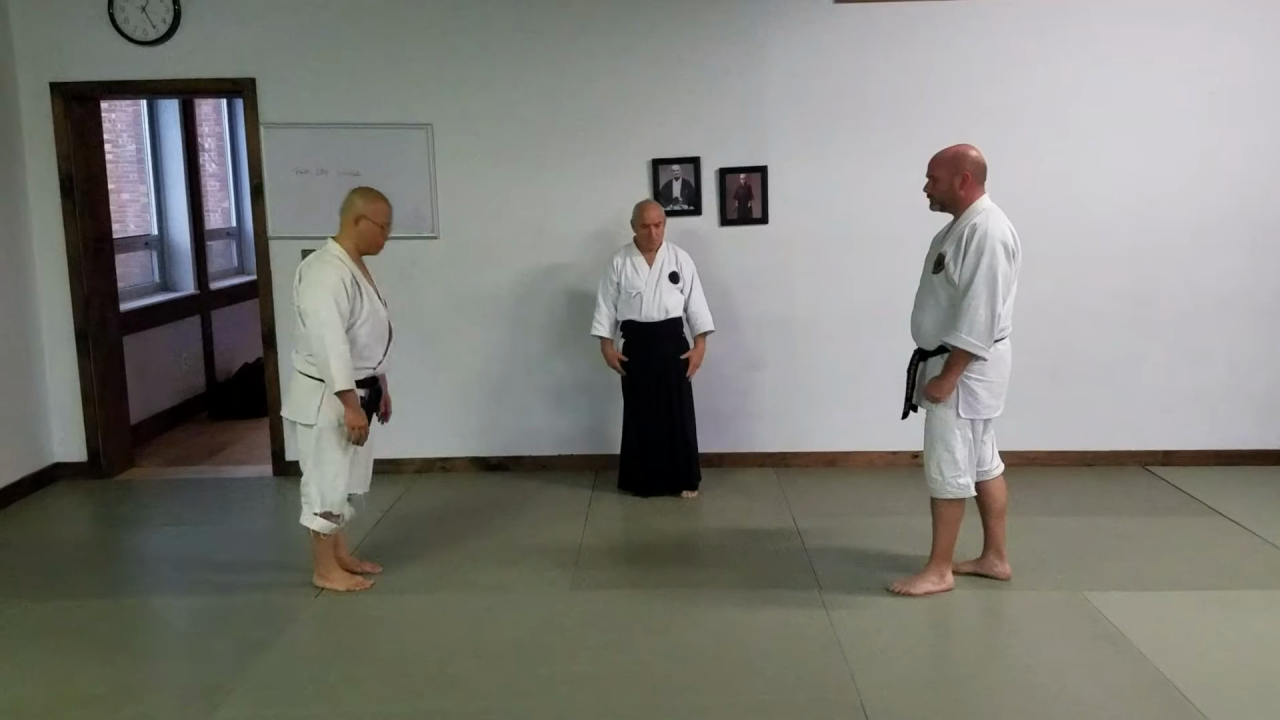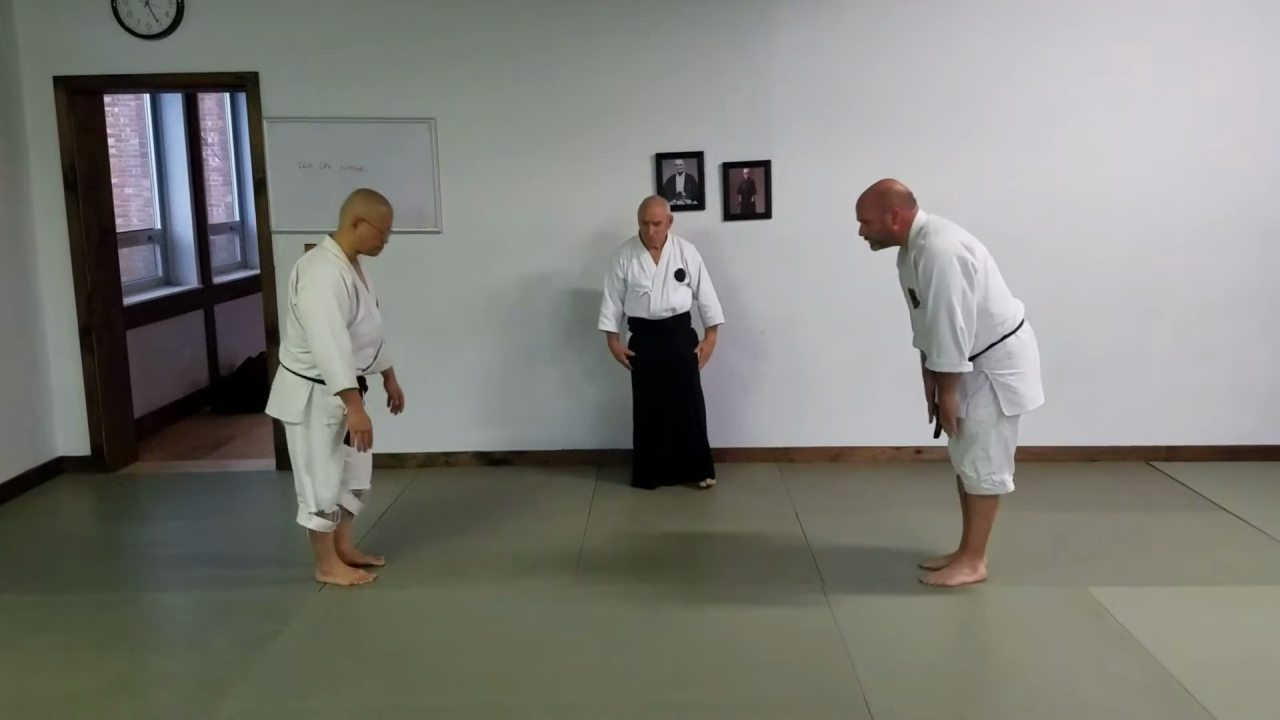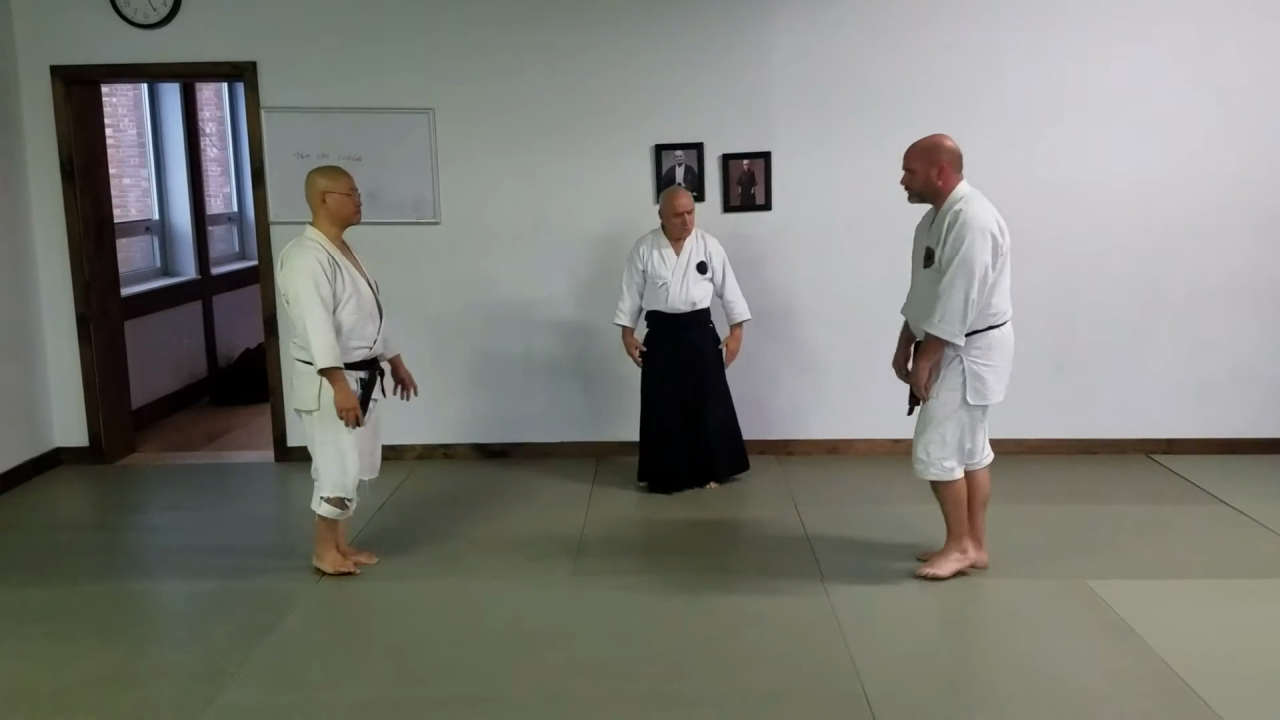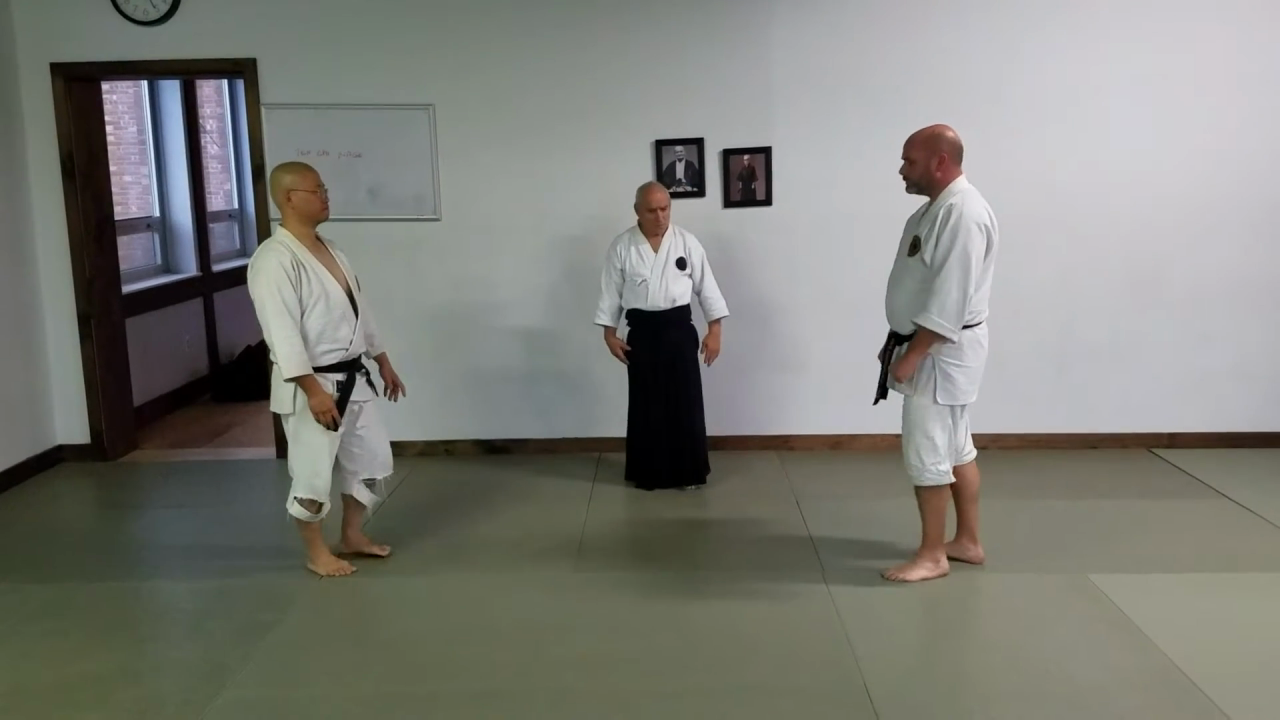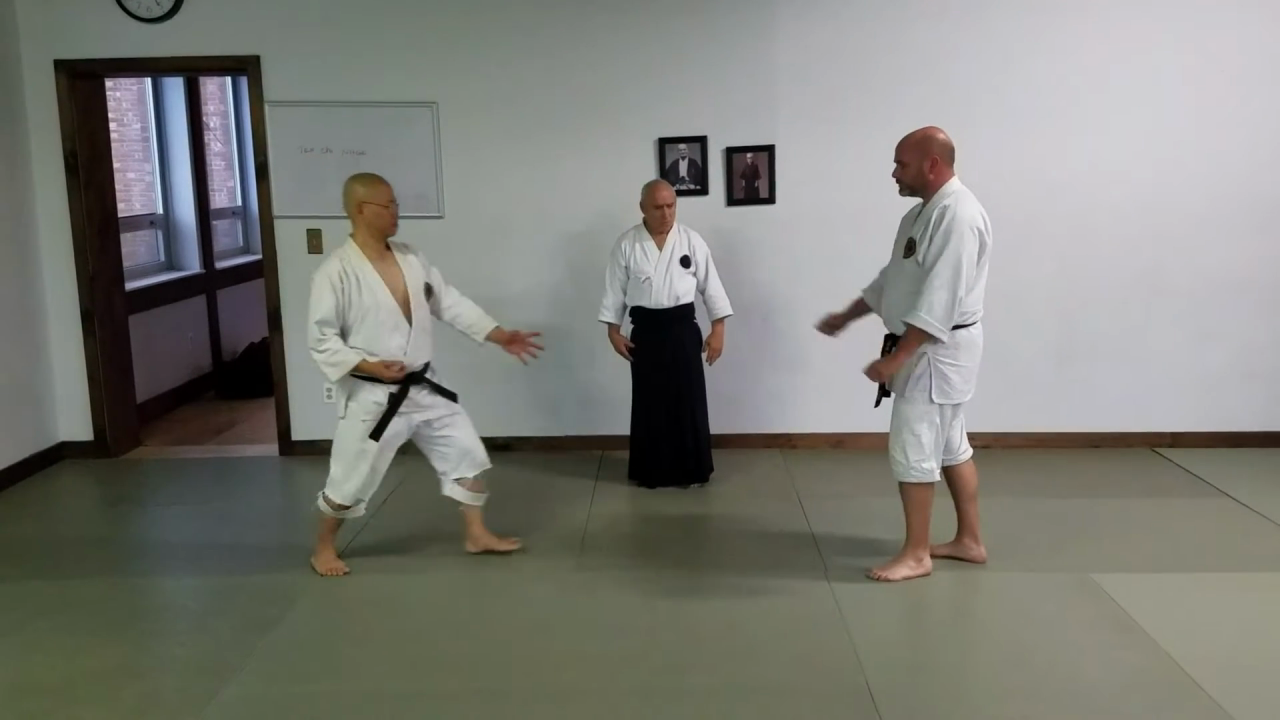
dt=1s
person 1, frame 1
left shoulder: (986, 231)
right shoulder: (965, 225)
left elbow: (979, 318)
left wrist: (947, 376)
right wrist: (942, 370)
left hip: (964, 368)
right hip: (953, 363)
left knee: (947, 466)
right knee: (982, 461)
left ankle: (939, 569)
right ankle: (995, 557)
person 1, frame 2
left shoulder: (938, 249)
right shoulder: (914, 246)
left elbow: (952, 328)
right elbow: (929, 324)
left wrist: (947, 394)
right wrist: (930, 381)
left hip: (997, 361)
right hip: (977, 361)
left knee: (983, 462)
right knee: (968, 458)
left ankle: (973, 561)
right ankle: (967, 551)
person 1, frame 3
left shoulder: (970, 219)
right shoulder: (938, 214)
left elbow: (956, 302)
right elbow: (922, 291)
left wrist: (925, 360)
right wrist: (904, 346)
left hip: (970, 352)
right hip: (955, 350)
left knee: (934, 451)
right knee: (968, 449)
left ankle: (959, 545)
right ankle: (973, 545)
person 1, frame 4
left shoulder: (962, 212)
right shoulder: (937, 208)
left elbow: (948, 300)
left wrist: (911, 356)
right wrist: (896, 343)
left hip: (942, 350)
right hip: (926, 347)
left knee: (927, 452)
right knee: (955, 447)
left ankle: (932, 554)
right ankle: (968, 542)
person 1, frame 5
left shoulder: (957, 215)
right shoulder: (926, 211)
left elbow: (940, 300)
right elbow: (894, 278)
left wrist: (896, 357)
right wrist: (848, 315)
left hip: (937, 352)
right hip: (925, 349)
left knee: (912, 450)
right knee: (950, 445)
left ankle: (916, 553)
right ankle: (969, 540)
person 2, frame 1
left shoulder: (355, 266)
right shoulder: (324, 272)
left elbow: (371, 335)
right elbow: (330, 343)
left wrist: (380, 386)
right wrist: (350, 404)
left hip: (355, 392)
right hip: (325, 397)
left knee: (346, 479)
right knee: (326, 481)
left ankle: (340, 555)
right ankle: (324, 569)
person 2, frame 2
left shoulder: (350, 265)
right shoulder: (322, 273)
left elbow: (367, 331)
right elbow: (330, 344)
left wrist: (389, 378)
right wrist: (355, 406)
left hip: (338, 390)
right hip: (313, 394)
left knee: (354, 472)
right knee: (323, 479)
left ankle: (344, 548)
right ankle: (327, 564)
person 2, frame 3
left shoulder: (342, 250)
right shoulder: (307, 256)
left elbow: (368, 315)
right elbow: (316, 327)
left wrist: (395, 362)
right wrist: (339, 386)
left hip: (361, 376)
right hip: (330, 381)
left knee: (356, 466)
right knee: (338, 468)
left ankle: (339, 543)
right ankle: (323, 550)
person 2, frame 4
left shoulder: (328, 249)
right shoulder: (275, 260)
left elbow: (358, 310)
right elbow: (282, 333)
left wrist: (383, 362)
right wrist: (313, 390)
left hip: (351, 378)
right hip: (311, 385)
left knee: (370, 458)
right knee: (314, 473)
left ankle: (352, 535)
right ankle: (316, 552)
person 2, frame 5
left shoulder: (409, 258)
right shoulder: (336, 271)
left elbow: (449, 302)
right elbow: (320, 339)
left wrist: (500, 335)
right wrist: (367, 366)
left hip: (421, 388)
right hip: (373, 396)
left knee: (465, 454)
right knee: (350, 479)
left ankle: (477, 535)
right ankle: (323, 548)
person 3, frame 1
left shoulder: (679, 258)
right shoulder: (620, 261)
left elbow: (695, 302)
right elbow: (607, 305)
left wrist: (700, 344)
right wrist: (607, 346)
left hip: (672, 342)
right hip: (636, 345)
left knee: (678, 413)
right knee: (639, 415)
left ankle: (684, 479)
right ankle: (641, 480)
person 3, frame 2
left shoulder: (685, 252)
right shoulder: (625, 256)
left elbow: (704, 293)
right elbow: (613, 299)
left wrist: (710, 335)
right wrist: (613, 340)
left hip: (680, 335)
right hip: (644, 339)
left knee: (688, 404)
right knee: (649, 408)
left ankle: (697, 469)
right ankle: (650, 473)
person 3, frame 3
left shoulder: (708, 245)
right shoulder: (643, 248)
left elbow: (727, 288)
right elbow: (631, 292)
left wrist: (736, 331)
right wrist: (627, 333)
left hip: (699, 332)
right hip: (660, 334)
left knee: (707, 404)
right knee: (660, 408)
left ankle: (708, 470)
right ankle: (660, 474)
person 3, frame 4
left shoulder: (686, 242)
right shoulder: (621, 246)
left elbow: (706, 286)
right elbow: (611, 292)
left wrist: (714, 329)
right wrist: (610, 333)
left hip: (679, 330)
right hip: (642, 333)
left knee: (686, 403)
right knee: (645, 405)
left ankle: (688, 471)
right ankle: (648, 472)
person 3, frame 5
left shoulder: (691, 240)
right shoulder: (626, 244)
left elbow: (710, 285)
right elbow: (615, 289)
left wrist: (717, 329)
right wrist: (614, 331)
left hip: (682, 328)
right hip: (645, 331)
left knee: (688, 401)
right knee: (648, 403)
left ankle: (691, 469)
right ankle: (650, 470)
